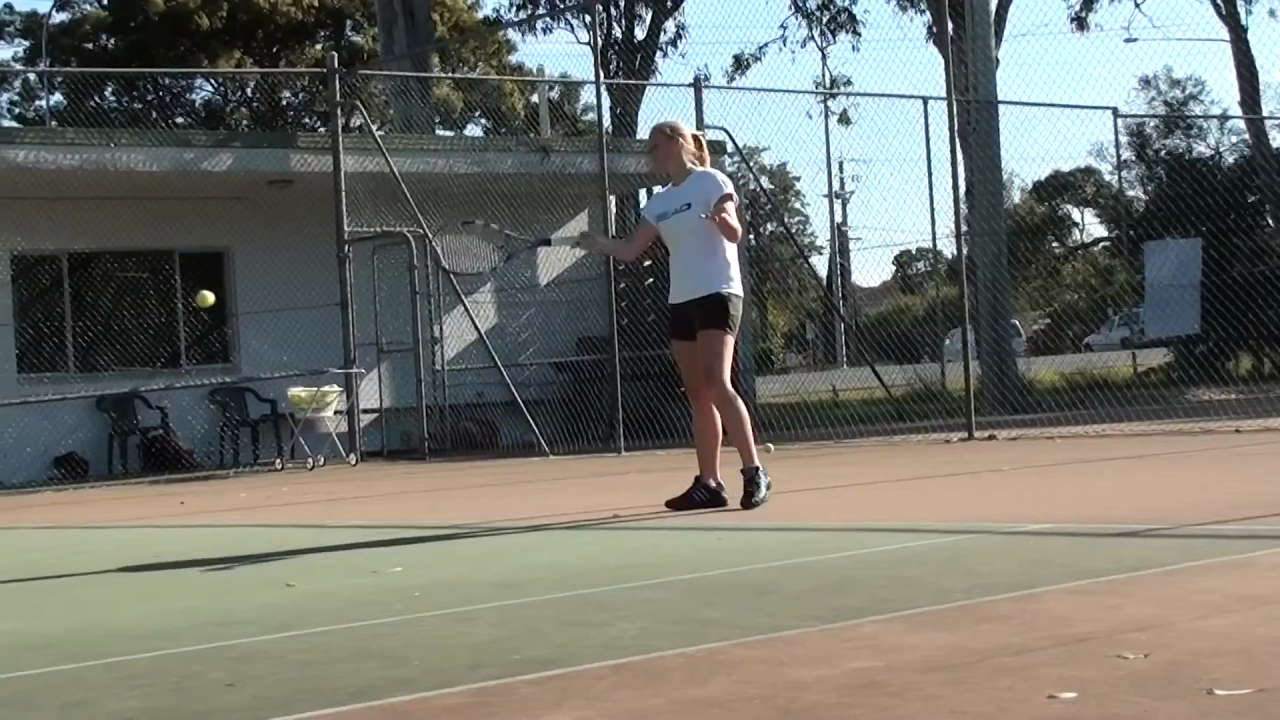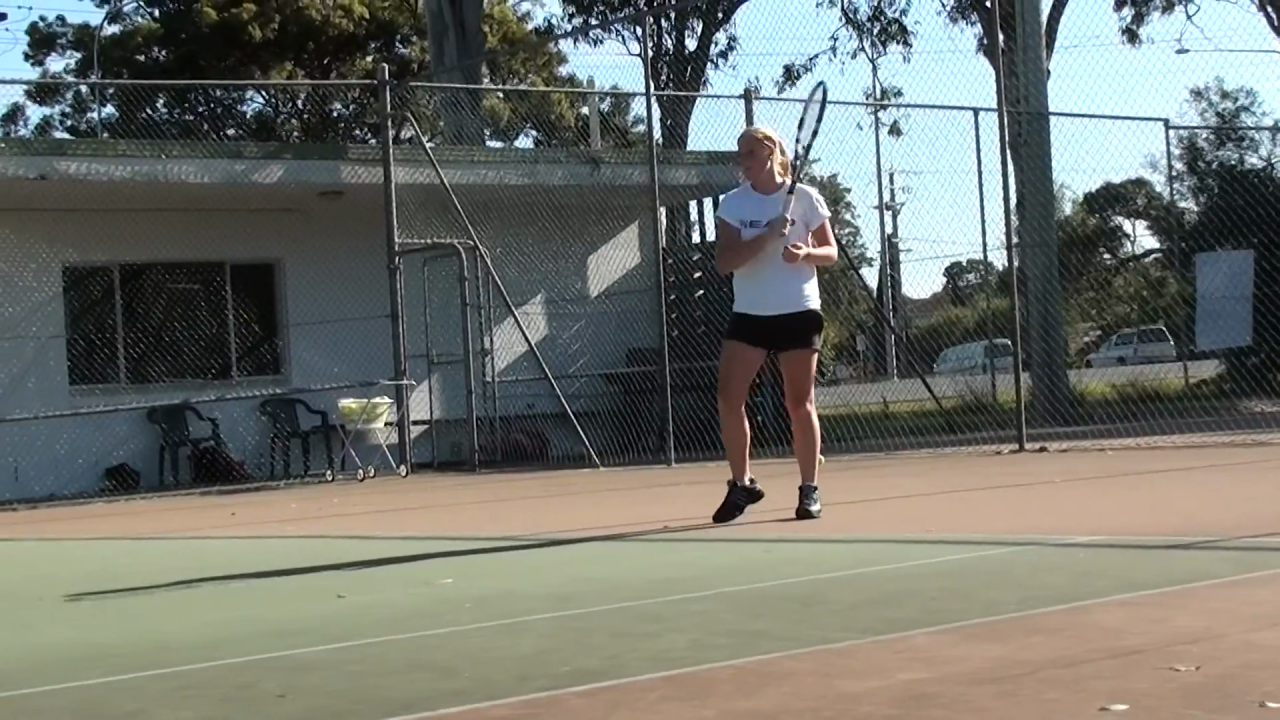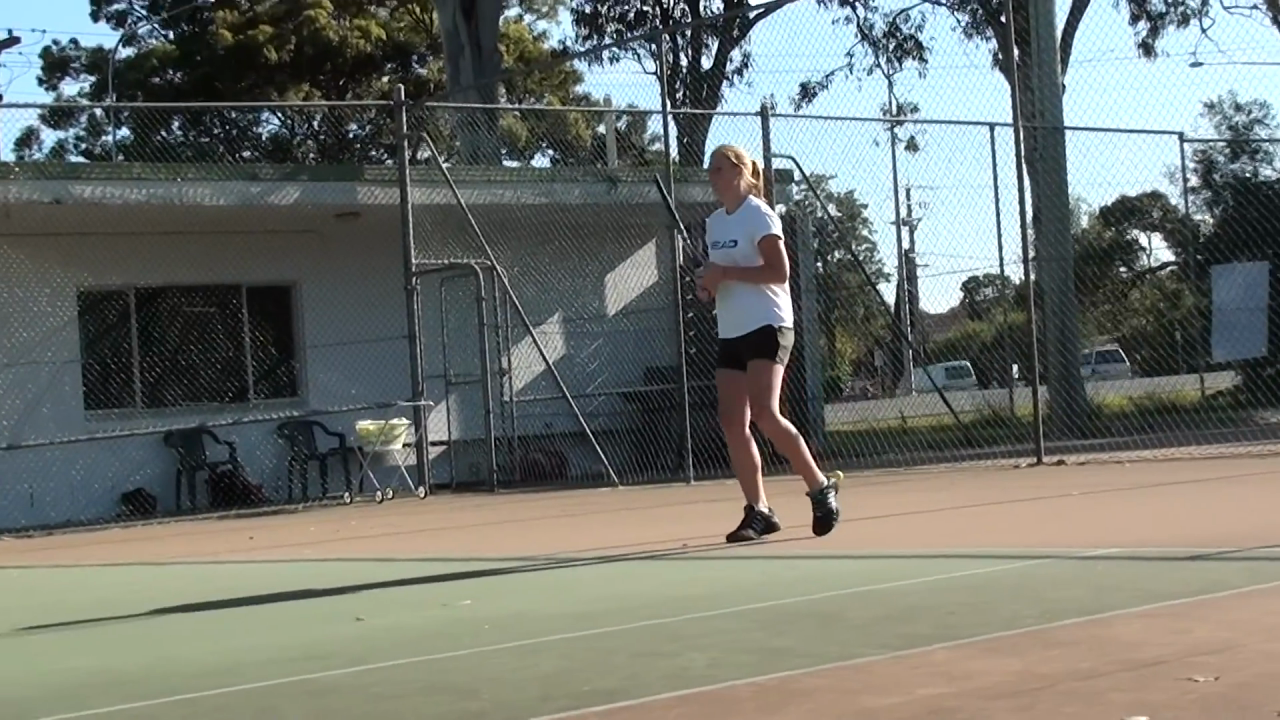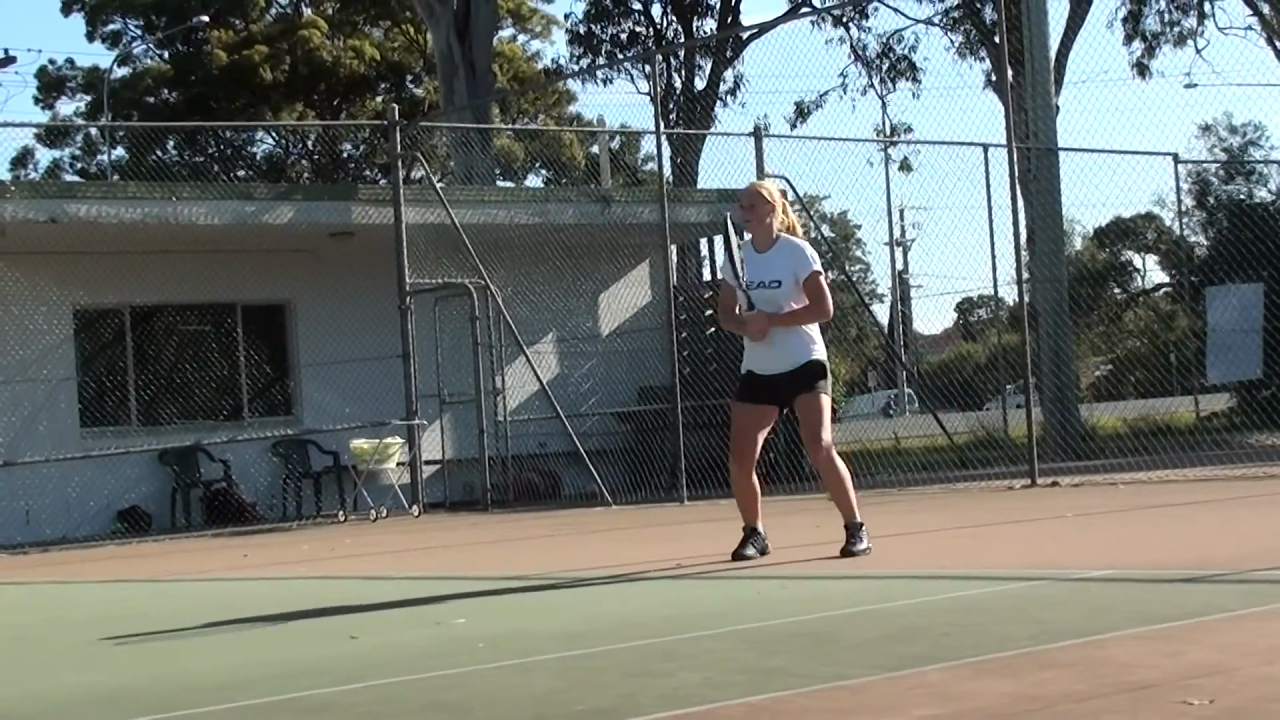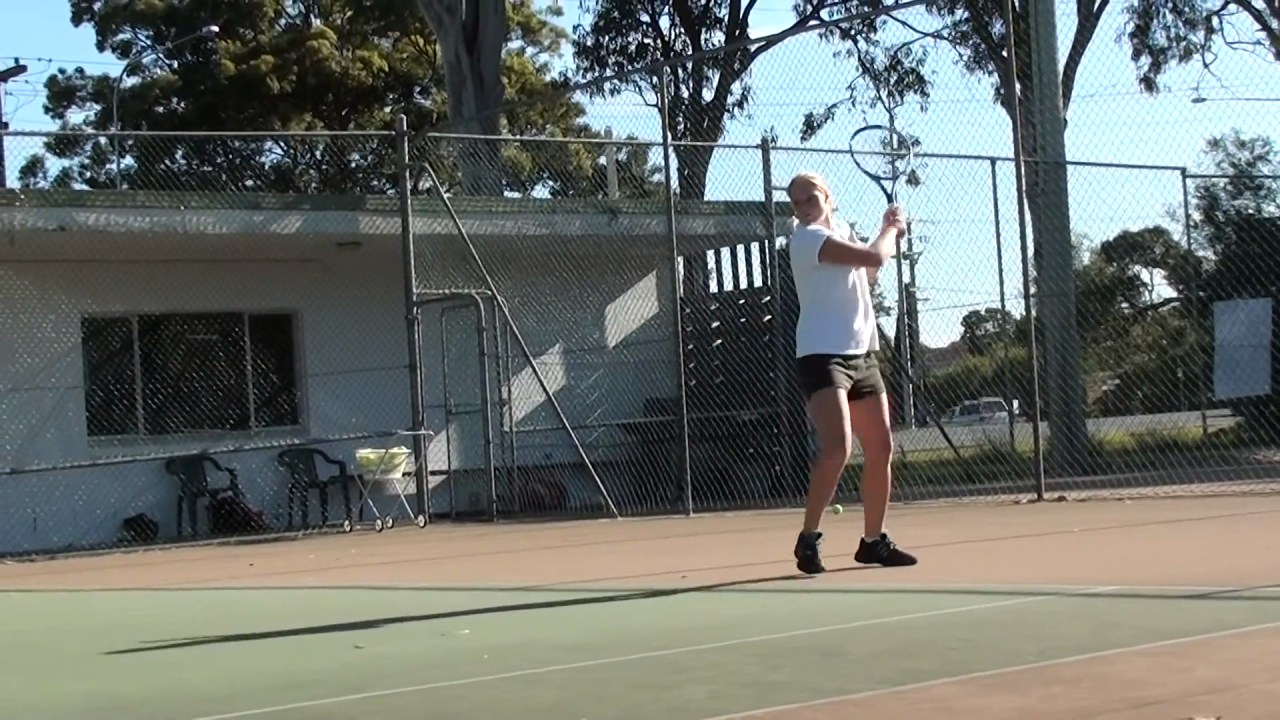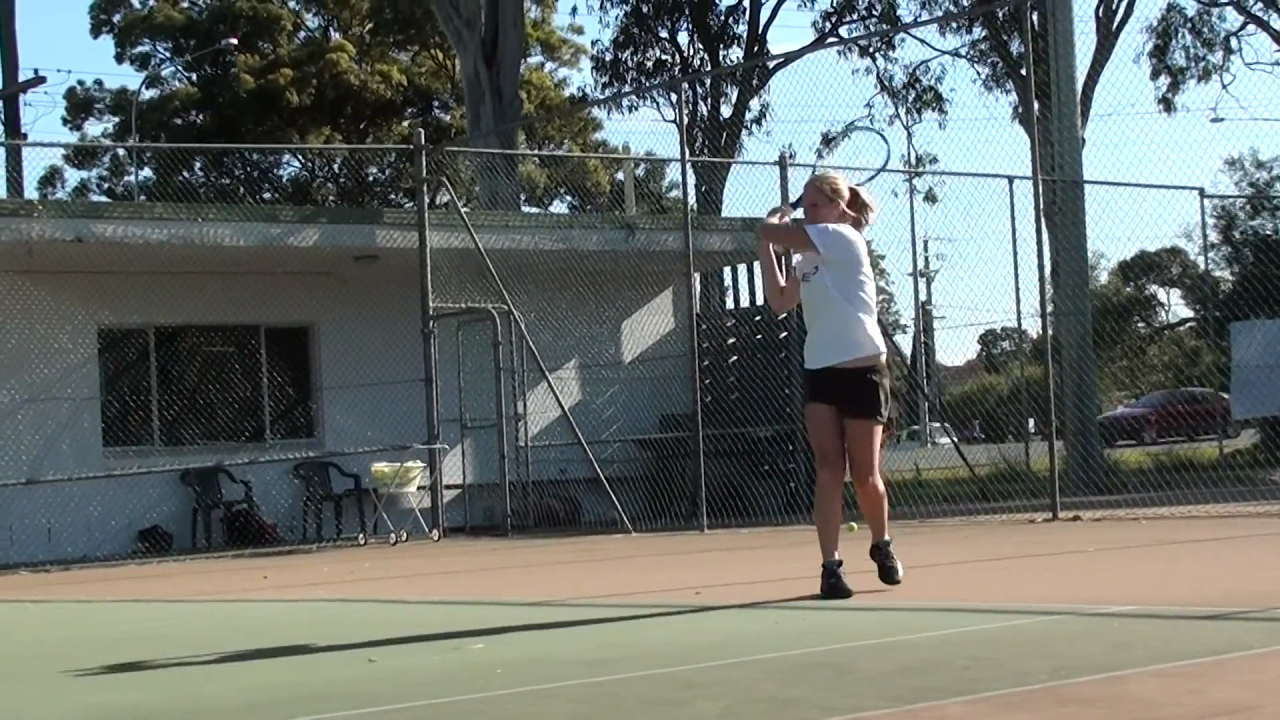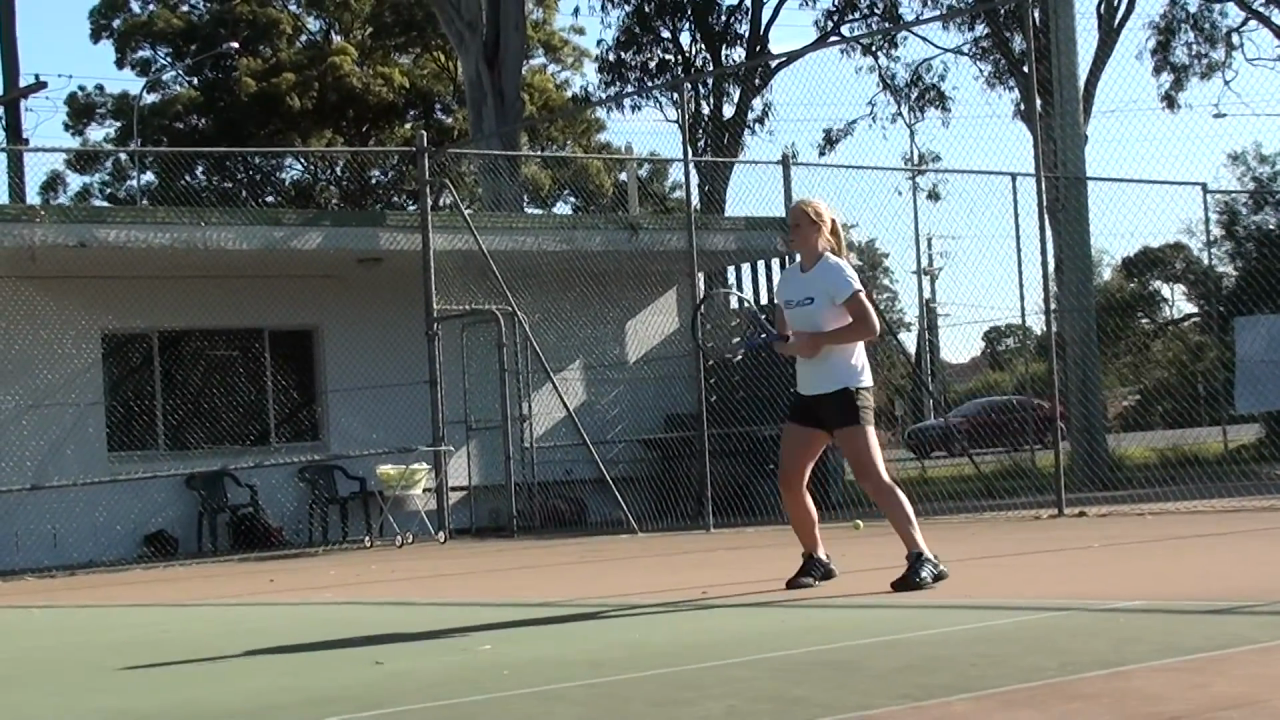
dt=0.7s
person 1, frame 1
left shoulder: (712, 181)
right shoulder: (659, 203)
left elbow: (734, 232)
right elbow: (630, 250)
left wrist: (724, 220)
right wrist: (598, 242)
left hip: (717, 296)
right hip: (682, 303)
left knee: (717, 385)
right knee: (698, 395)
left ankle: (754, 472)
right ankle: (708, 483)
person 1, frame 2
left shoulder: (805, 197)
right shoulder: (732, 203)
left elbow: (830, 251)
right elbow: (725, 259)
left wrist: (803, 252)
right wrist: (765, 238)
left hip: (798, 311)
right hip: (748, 313)
left knee: (800, 403)
right knee: (729, 398)
left ankle: (809, 490)
right ankle: (742, 483)
person 1, frame 3
left shoulder: (759, 216)
right shoulder: (714, 222)
left elbow: (780, 272)
left wrist: (726, 272)
right wrist: (708, 283)
left hip: (767, 327)
right hip: (731, 333)
left knee: (765, 414)
right knee: (732, 424)
left ankle: (821, 487)
right ankle: (759, 511)
person 1, frame 4
left shoulder: (799, 253)
right shoulder: (735, 259)
left elbow: (824, 308)
right elbow: (724, 311)
left wrist: (776, 322)
right wrist: (747, 326)
left hip: (805, 365)
right hip: (758, 371)
left knee: (820, 448)
right knee: (740, 458)
left ankle: (856, 528)
right ankle: (754, 533)
person 1, frame 5
left shoulder: (839, 229)
right shoulder: (808, 237)
left elbow: (866, 267)
right elbow: (872, 257)
left wrist: (889, 228)
right wrist: (889, 229)
left hip: (860, 354)
right hip: (822, 356)
left knee: (881, 451)
right knee: (835, 448)
left ankle: (873, 540)
right ankle: (809, 535)
person 1, frame 6
left shoulder: (842, 238)
right shoulder: (813, 252)
left elbow: (766, 234)
right elbow: (778, 304)
left wrist: (777, 224)
right wrist: (771, 254)
left hip: (861, 369)
right hip: (821, 371)
left knee: (864, 475)
right knee: (828, 471)
left ankle: (882, 542)
right ankle: (831, 567)
person 1, frame 7
left shoulder: (836, 272)
right shoulder: (787, 278)
left elbow: (869, 327)
right elbow: (783, 331)
left wrist: (814, 340)
right wrist: (790, 344)
left hip: (845, 390)
right hip: (808, 393)
left knee: (872, 477)
right knee: (789, 481)
left ankle: (923, 558)
right ankle: (816, 559)
